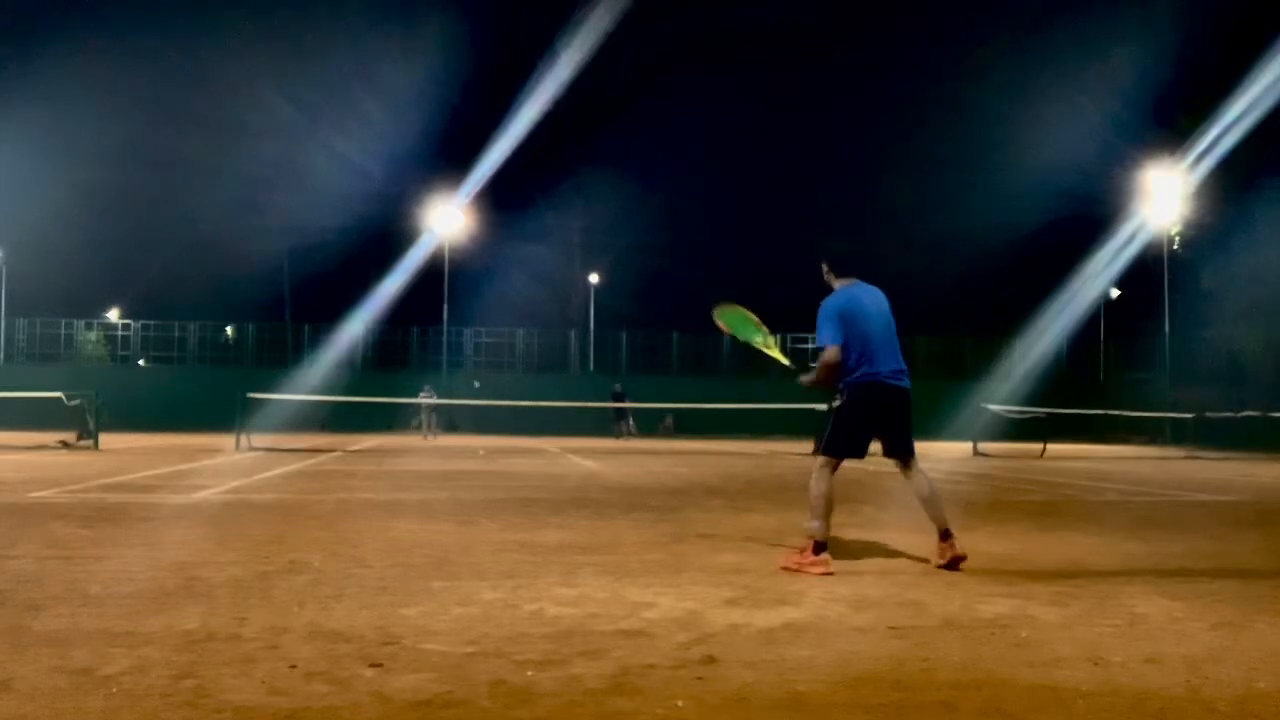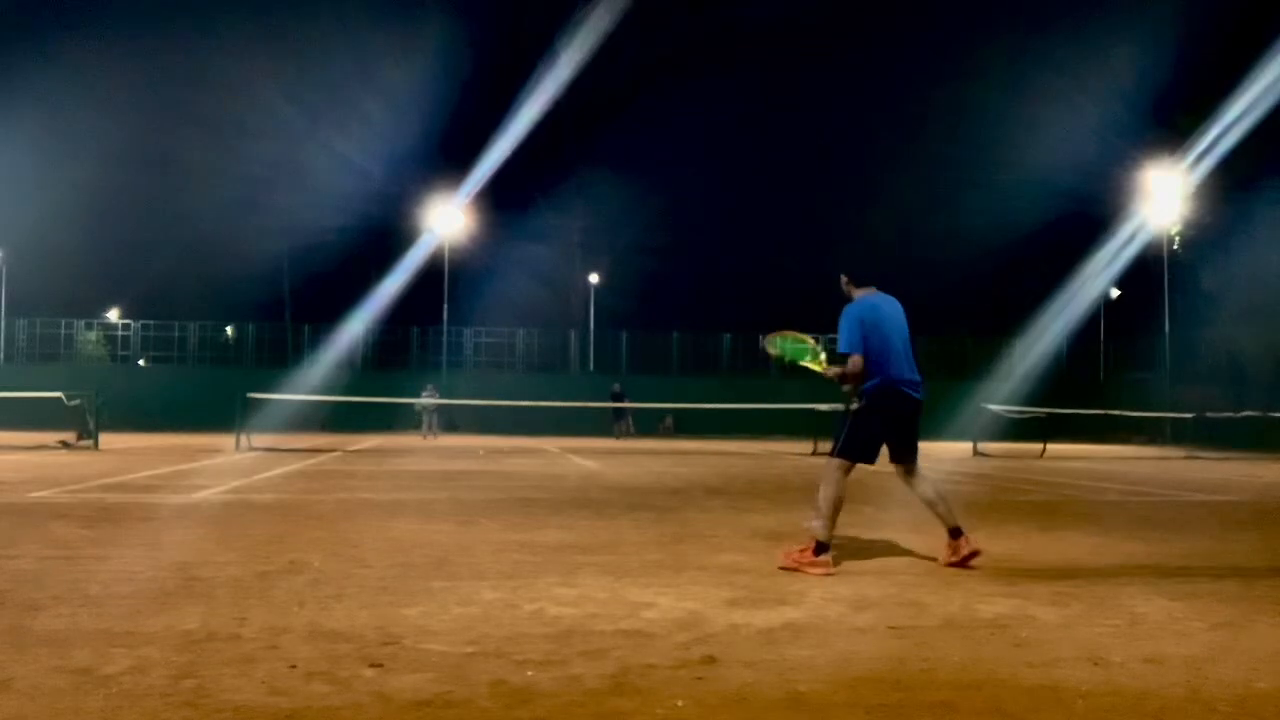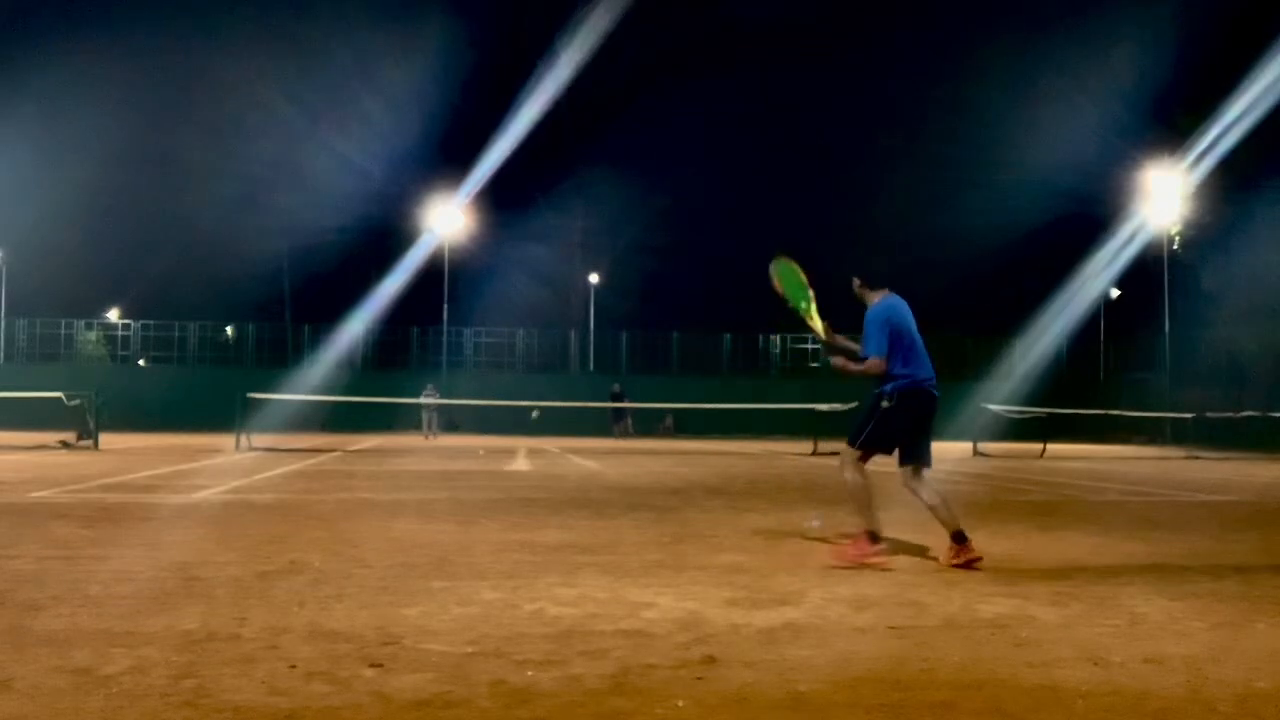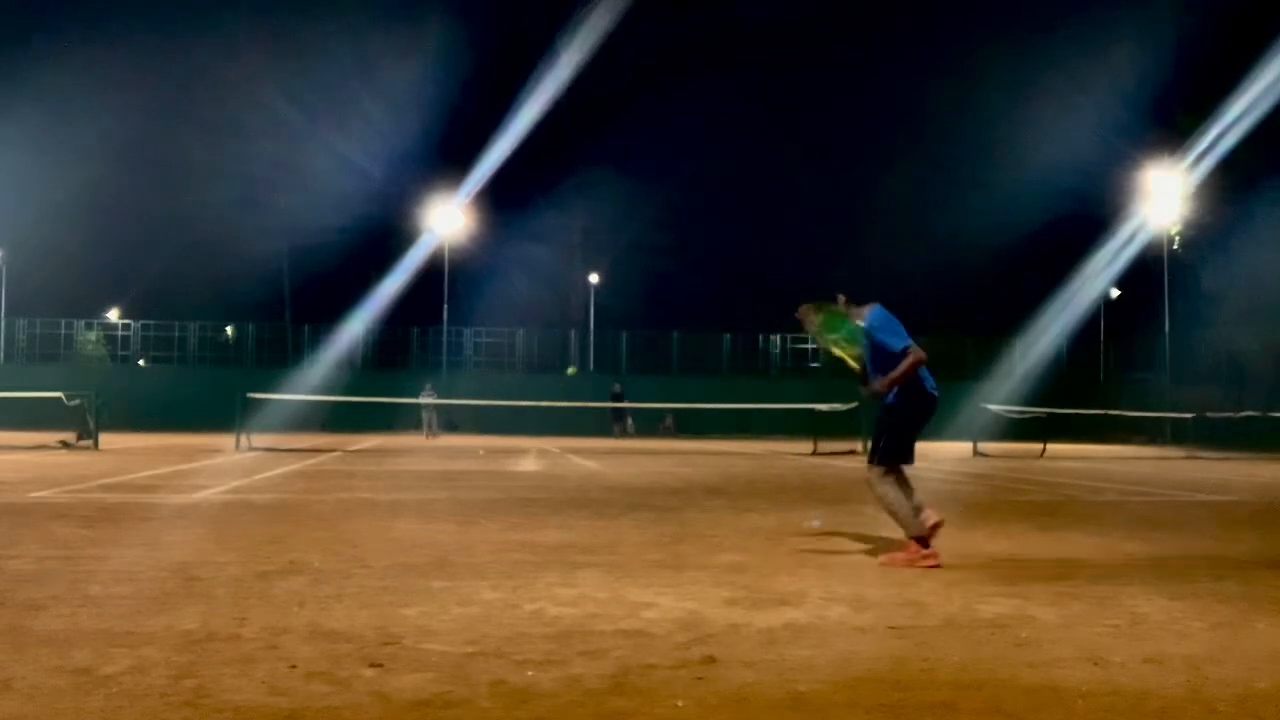
dt=0.2s
person 1, frame 1
left shoulder: (832, 305)
right shoulder: (877, 295)
left elbow: (832, 356)
left wrist: (814, 378)
left hip: (861, 391)
right hip: (897, 389)
left knee: (823, 467)
right knee: (908, 465)
left ankle: (817, 552)
right ankle: (947, 543)
person 1, frame 2
left shoulder: (853, 312)
right shoulder: (891, 304)
left elbow: (856, 365)
left wrist: (842, 376)
right wrist: (841, 369)
left hip: (878, 396)
right hip: (909, 395)
left knee: (835, 469)
right knee: (910, 472)
left ankle: (819, 551)
right ankle: (959, 540)
person 1, frame 3
left shoulder: (877, 313)
right shoulder: (894, 303)
left elbow: (876, 366)
left wrist: (844, 366)
right wrist: (837, 341)
left hip: (901, 395)
right hip: (923, 395)
left knee: (851, 460)
right knee: (914, 477)
left ankle: (871, 541)
right ankle: (962, 545)
person 1, frame 4
left shoulder: (876, 324)
right shoulder: (867, 322)
left elbow: (917, 355)
left wrist: (888, 381)
left hip: (906, 402)
right hip: (904, 401)
left knee: (877, 476)
right knee: (889, 466)
left ankle: (920, 547)
right ankle: (922, 515)
